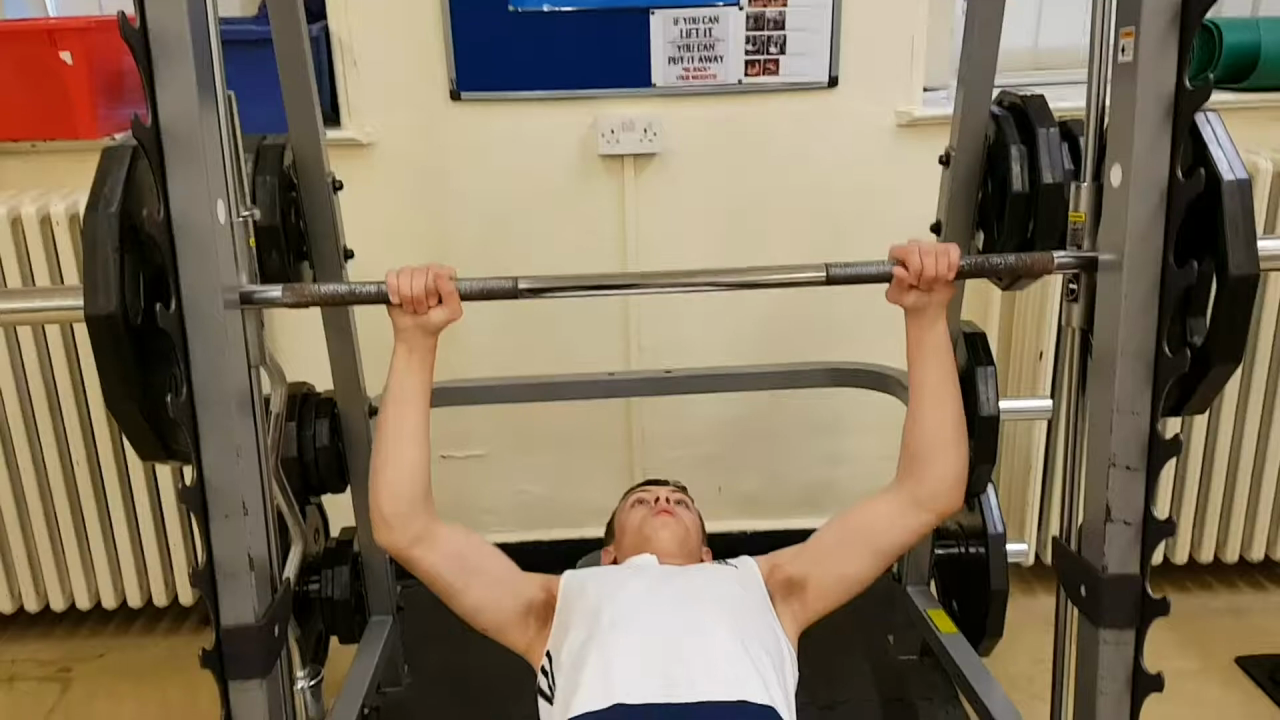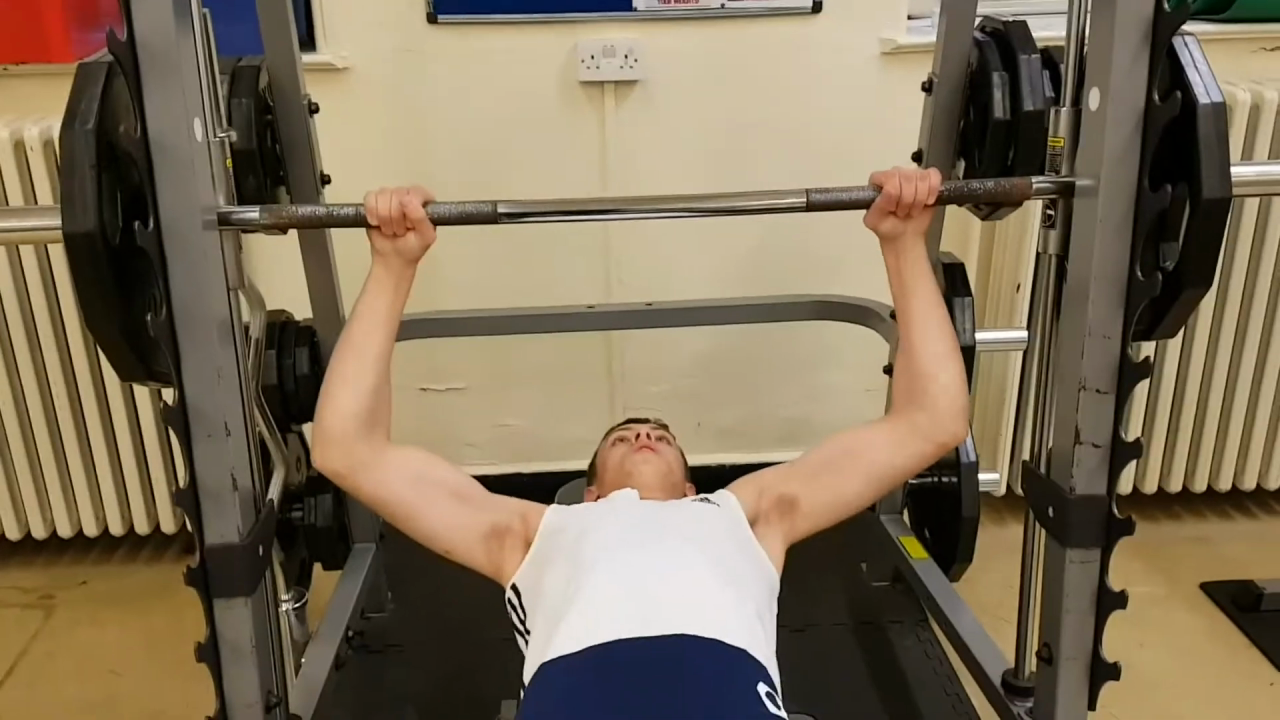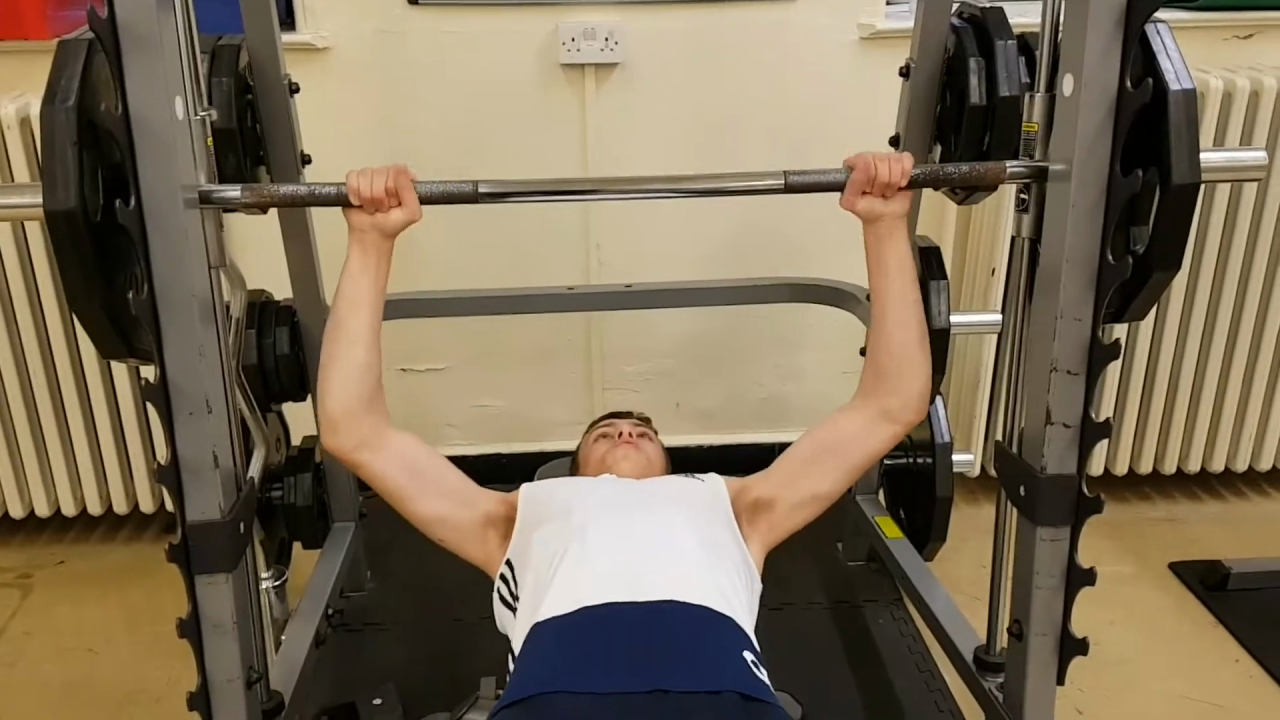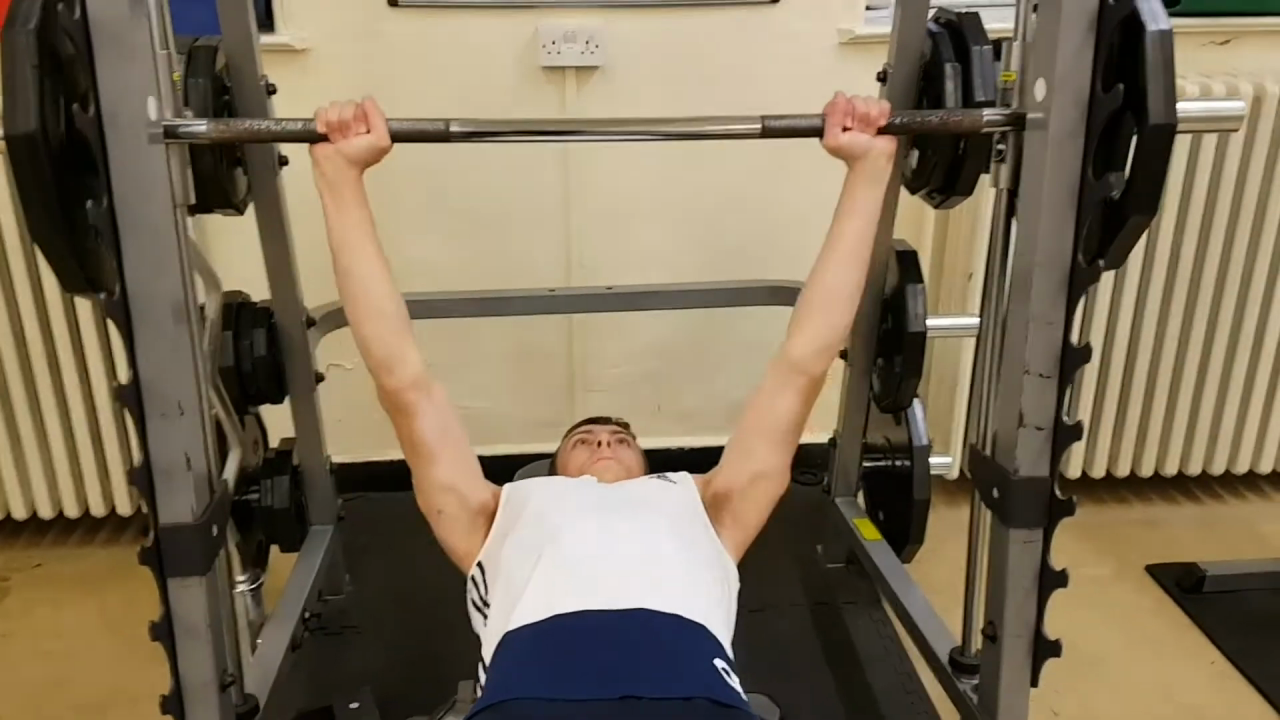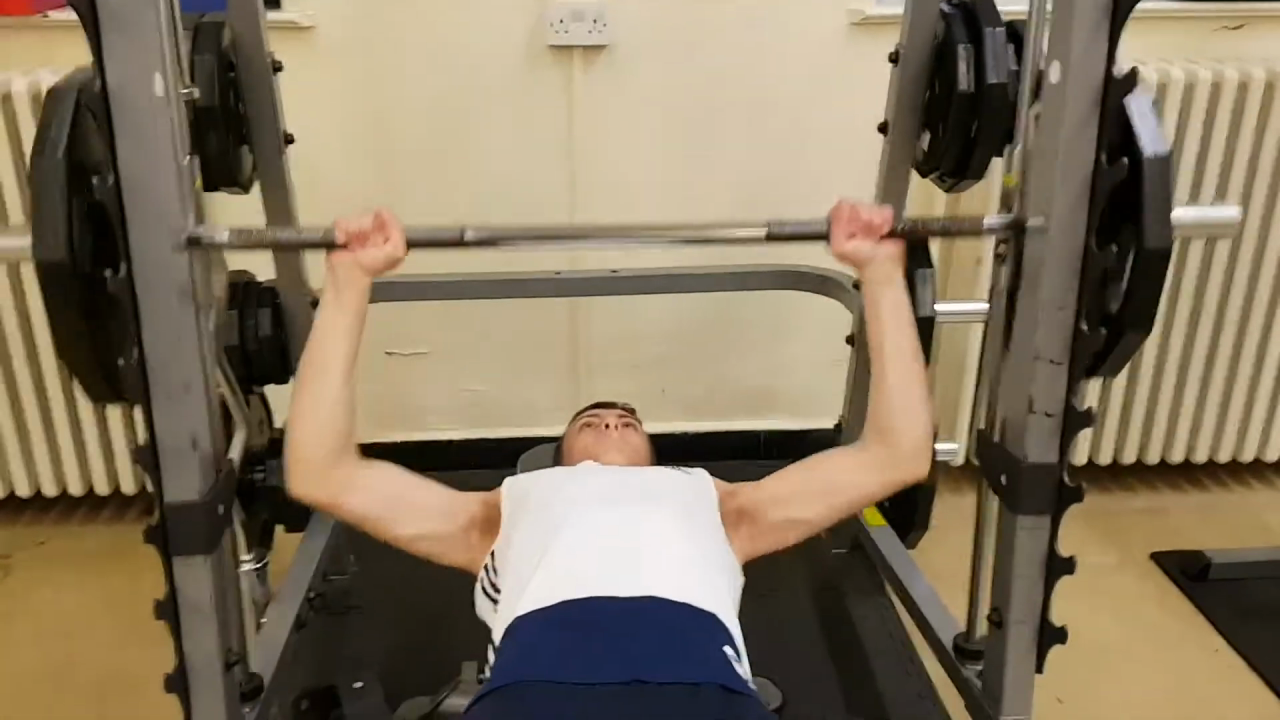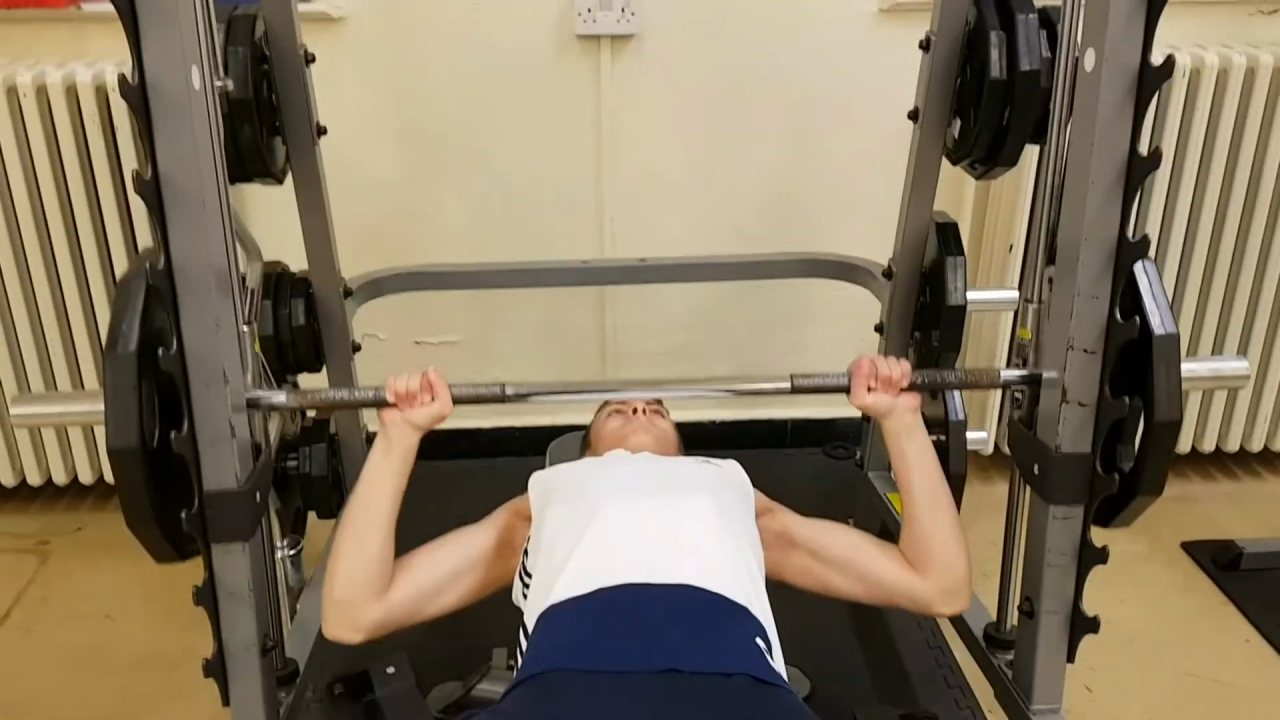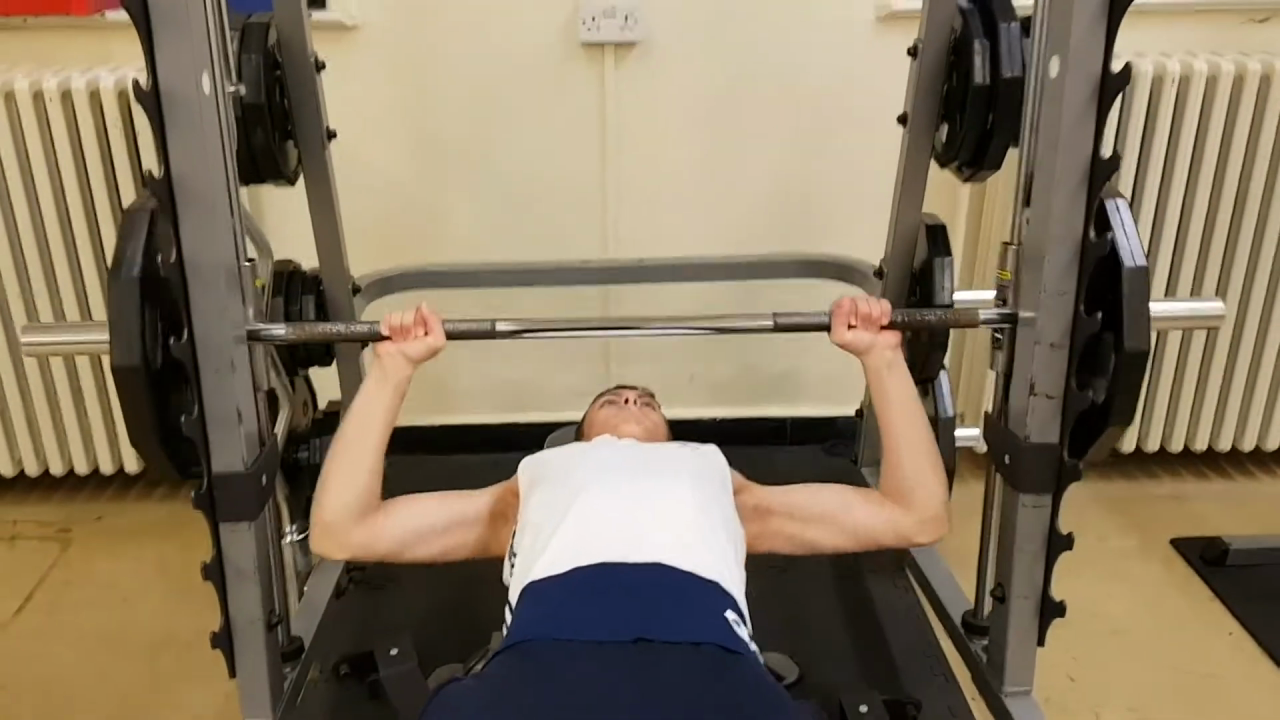
dt=0.7s
person 1, frame 1
left shoulder: (761, 586)
right shoulder: (562, 601)
left elbow: (927, 496)
right elbow: (404, 527)
left wrist: (926, 316)
right wrist: (414, 340)
person 1, frame 2
left shoulder: (744, 513)
right shoulder: (538, 530)
left elbow: (933, 422)
right elbow: (346, 448)
left wrist: (904, 244)
right wrist: (393, 263)
person 1, frame 3
left shoulder: (727, 503)
right shoulder: (523, 513)
left elbow: (892, 406)
right elbow: (352, 429)
left wrist: (885, 224)
right wrist: (372, 238)
person 1, frame 4
left shoulder: (700, 504)
right shoulder: (502, 514)
left elbow: (802, 363)
right elbow: (403, 376)
left wrist: (868, 166)
right wrist: (341, 172)
person 1, frame 5
left shoulder: (710, 501)
right shoulder: (509, 510)
left elbow: (898, 455)
right elbow: (320, 471)
left wrist: (881, 270)
right wrist: (350, 278)
person 1, frame 6
left shoulder: (736, 492)
right shoulder: (541, 500)
left elbow: (939, 586)
right elbow: (353, 613)
left wrist: (899, 419)
right wrist: (399, 435)
person 1, frame 7
left shoulder: (718, 478)
right shoulder: (531, 483)
left elbow: (918, 515)
right elbow: (340, 530)
left wrist: (880, 356)
right wrist: (392, 369)
left hip: (706, 666)
right hip: (547, 662)
